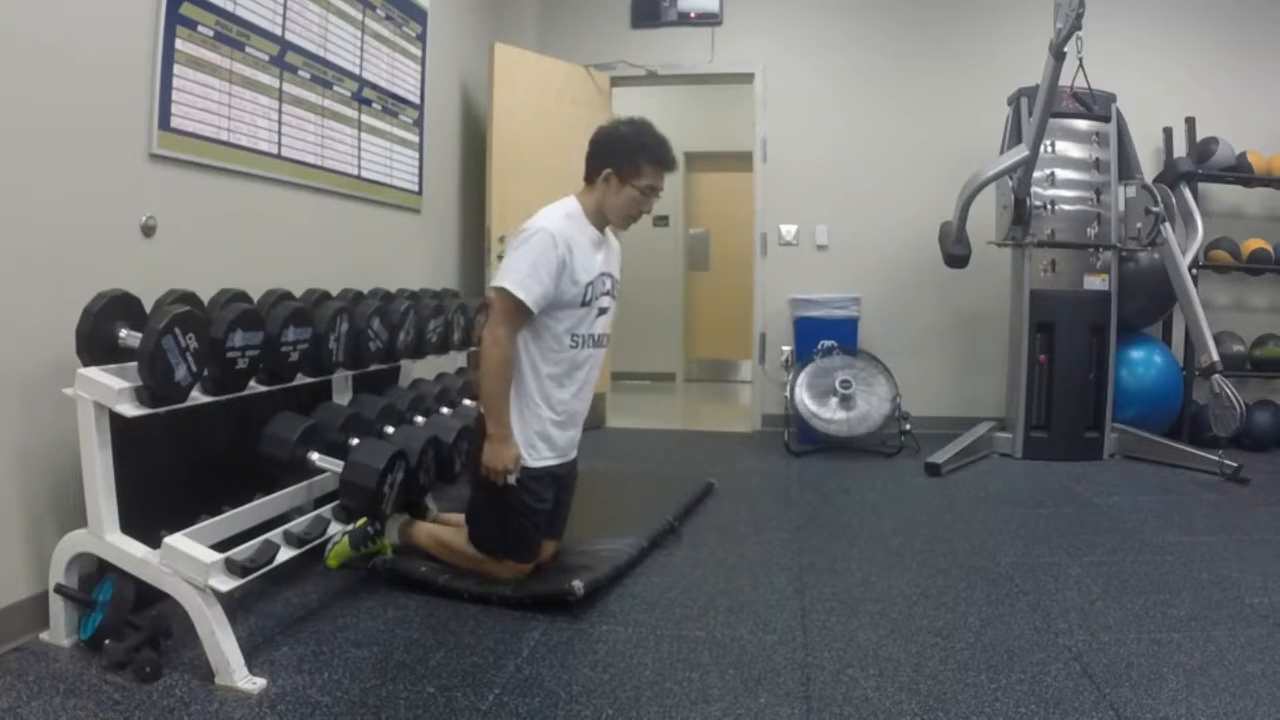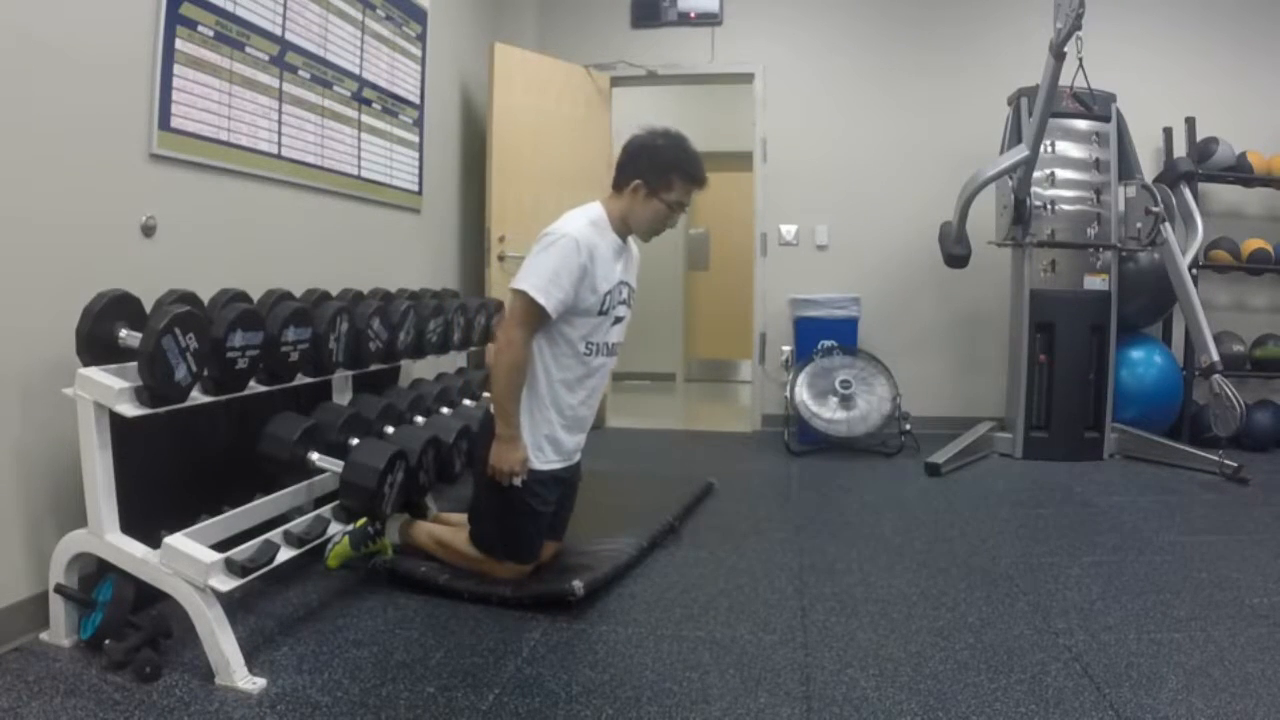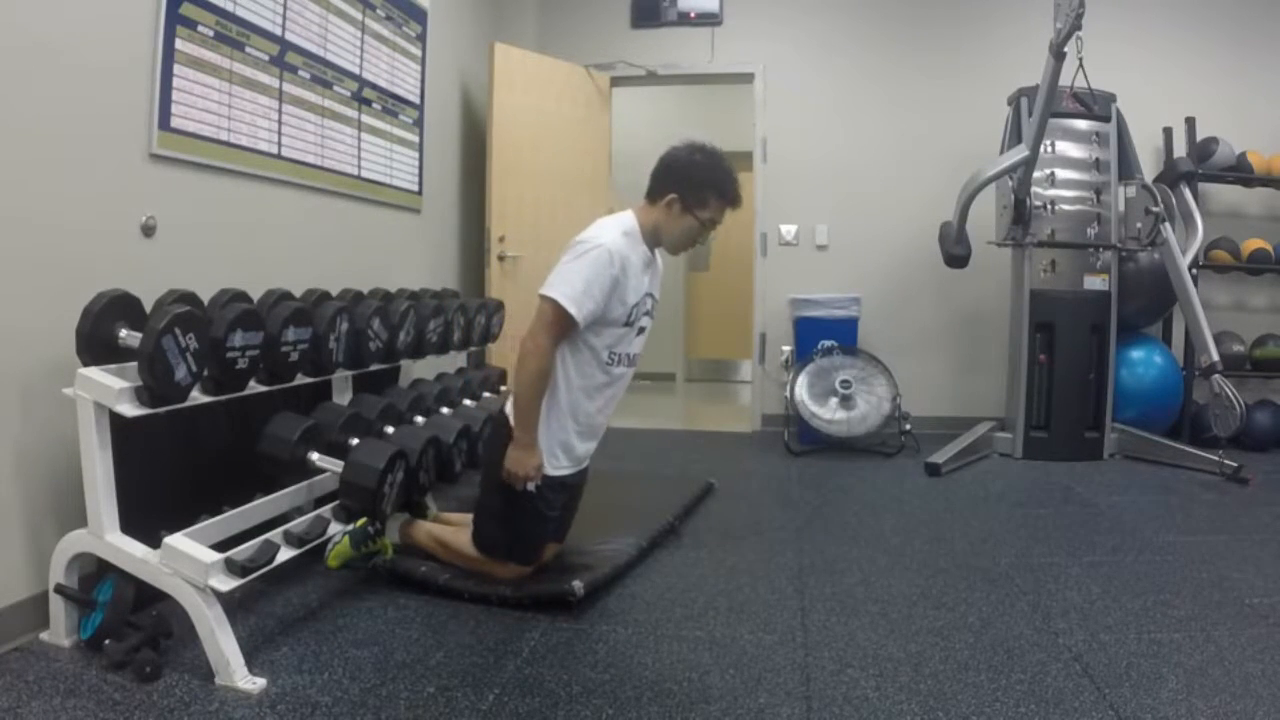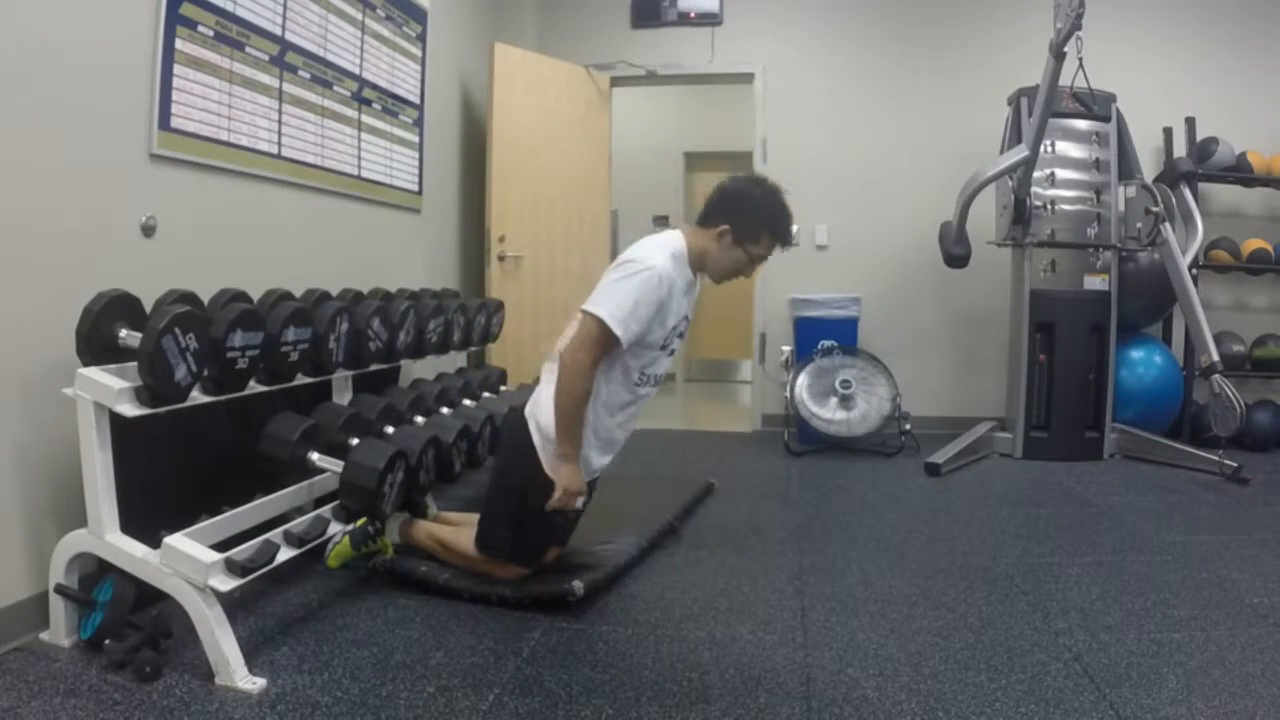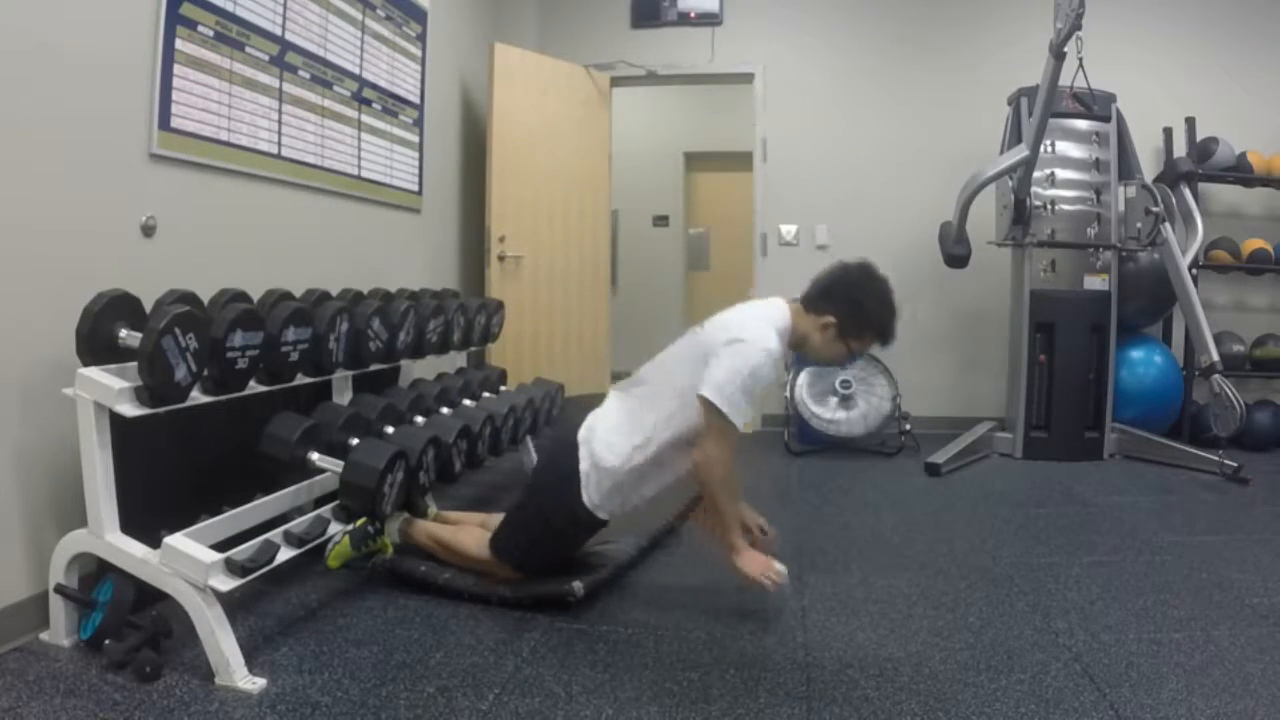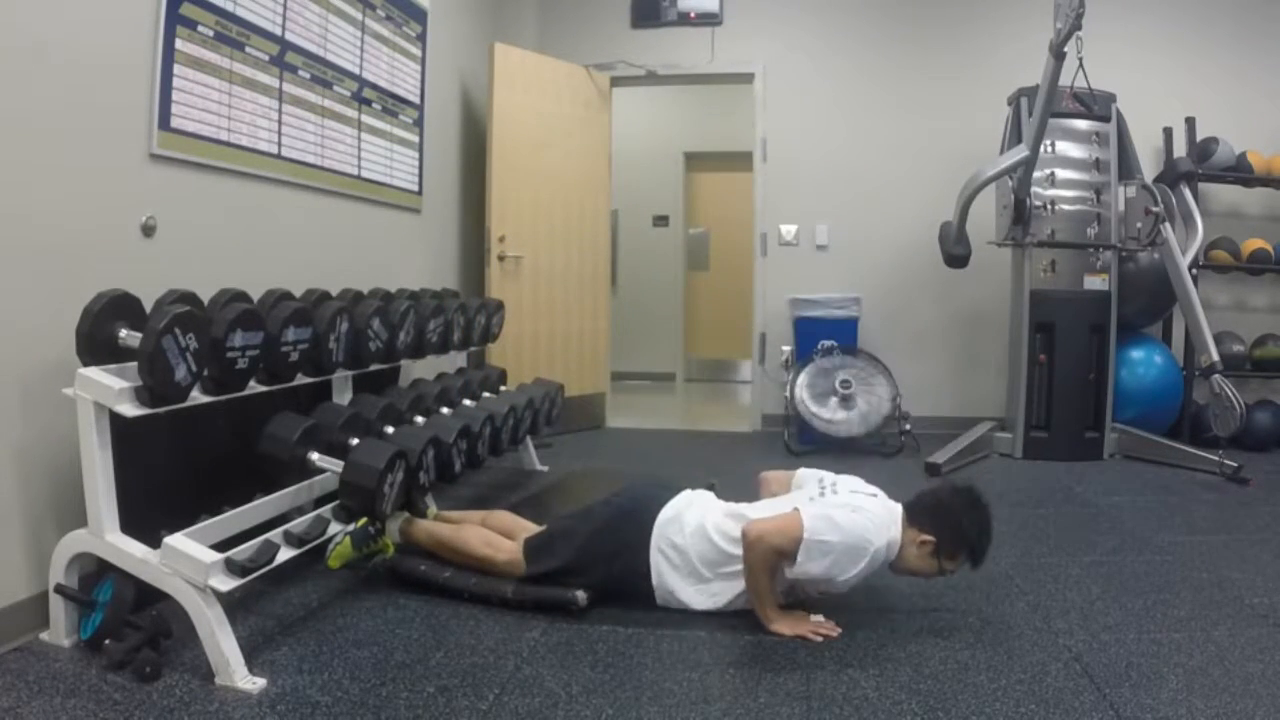
dt=0.5s
person 1, frame 1
left shoulder: (607, 243)
right shoulder: (549, 235)
right elbow: (498, 335)
right wrist: (499, 435)
left hip: (561, 441)
right hip: (521, 442)
left knee: (540, 553)
right knee: (510, 564)
left ankle: (420, 517)
right ankle: (394, 530)
person 1, frame 2
left shoulder: (626, 249)
right shoulder: (574, 240)
right elbow: (512, 338)
right wrist: (507, 437)
left hip: (565, 443)
right hip: (526, 443)
left knee: (540, 551)
right knee: (510, 564)
left ankle: (422, 517)
right ankle: (395, 530)
person 1, frame 3
left shoulder: (649, 258)
right shoulder: (605, 249)
right elbow: (537, 344)
right wrist: (525, 443)
left hip: (573, 447)
right hip: (539, 446)
left knee: (541, 553)
right knee: (508, 564)
left ankle: (423, 515)
right ankle: (396, 528)
person 1, frame 4
left shoulder: (682, 272)
right shoulder: (654, 270)
right elbow: (577, 359)
right wrist: (567, 459)
left hip: (580, 449)
right hip: (548, 446)
left knee: (541, 553)
right knee: (506, 565)
left ankle: (421, 515)
right ankle: (396, 530)
person 1, frame 5
left shoulder: (765, 318)
right shoulder: (758, 346)
left elbow: (709, 442)
right elbow: (710, 454)
left wrist: (736, 507)
right wrist: (738, 549)
left hip: (598, 453)
right hip: (591, 473)
left knee: (520, 542)
right knee: (508, 562)
left ankle: (419, 515)
right ankle: (396, 531)
person 1, frame 6
left shoulder: (867, 500)
right shoulder: (868, 535)
left elbow: (771, 480)
right elbow: (760, 537)
left wrist: (795, 573)
right wrist: (772, 613)
left hip: (664, 517)
right hip: (648, 548)
left knee: (530, 536)
right knee: (513, 559)
left ankle: (415, 513)
right ankle: (394, 530)
